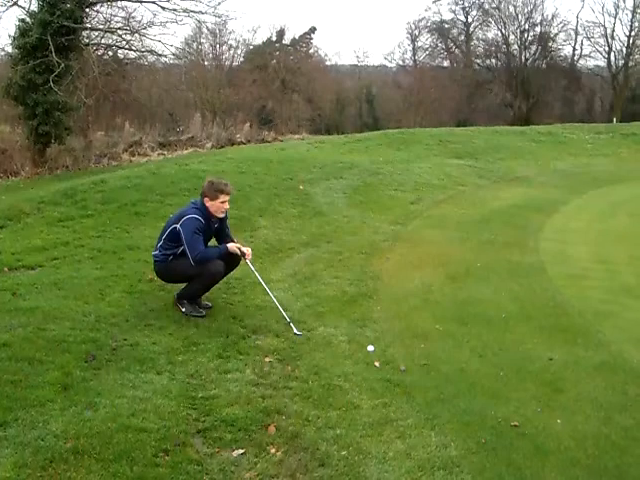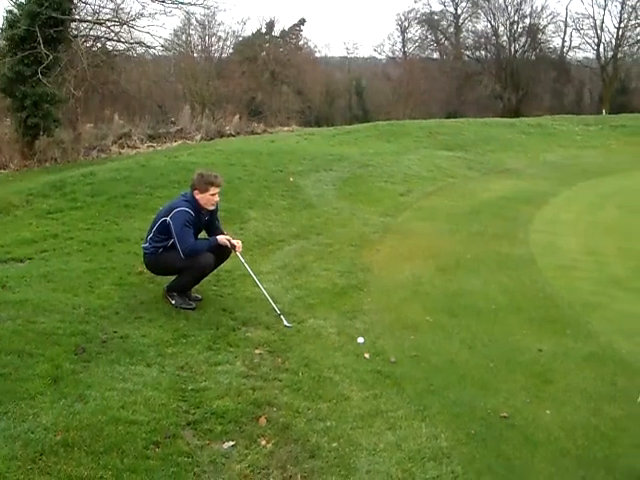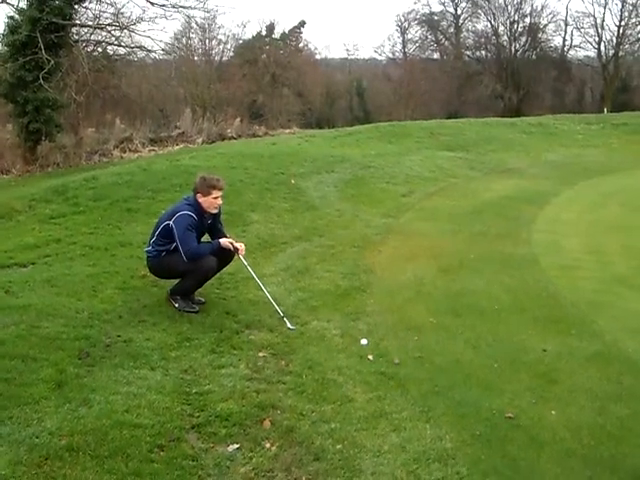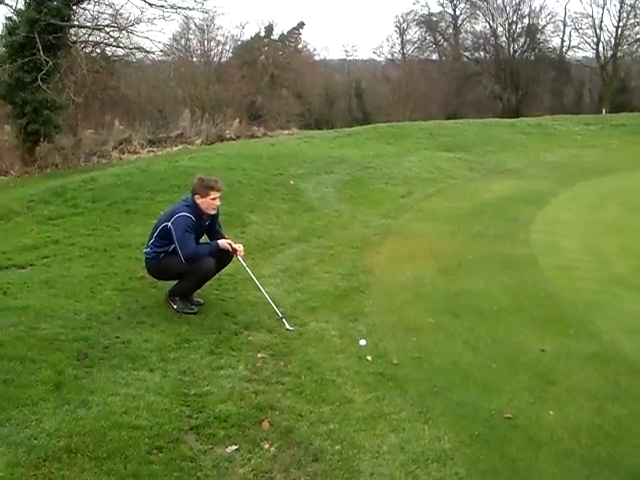
dt=0.5s
person 1, frame 1
left shoulder: (218, 212)
right shoulder: (191, 220)
left elbow: (225, 238)
right elbow: (197, 257)
left wrist: (239, 249)
right wrist: (226, 248)
left hip: (189, 255)
right hip: (166, 264)
left knee: (233, 257)
right knee: (214, 268)
left ankle: (193, 295)
right ankle: (183, 298)
person 1, frame 2
left shoulder: (208, 205)
right shoulder: (181, 213)
left elbow: (215, 231)
right elbow: (187, 250)
left wrist: (230, 241)
right wrist: (216, 241)
left hip: (179, 248)
right hip: (156, 256)
left knee: (223, 250)
right knee: (204, 260)
left ankle: (183, 287)
right ankle: (173, 291)
person 1, frame 3
left shoulder: (211, 208)
right shoulder: (184, 216)
left elbow: (218, 234)
right elbow: (190, 254)
left wrist: (232, 244)
right wrist: (218, 244)
left hip: (183, 251)
right hip: (160, 260)
left knee: (227, 253)
right knee: (207, 264)
left ankle: (187, 290)
right ankle: (177, 294)
person 1, frame 4
left shoulder: (209, 209)
right shoulder: (182, 217)
left elbow: (216, 235)
right elbow: (188, 255)
left wrist: (231, 245)
right wrist: (217, 245)
left hip: (181, 253)
right hip: (158, 261)
left knee: (225, 254)
right knee: (206, 265)
left ankle: (185, 291)
right ankle: (176, 295)
